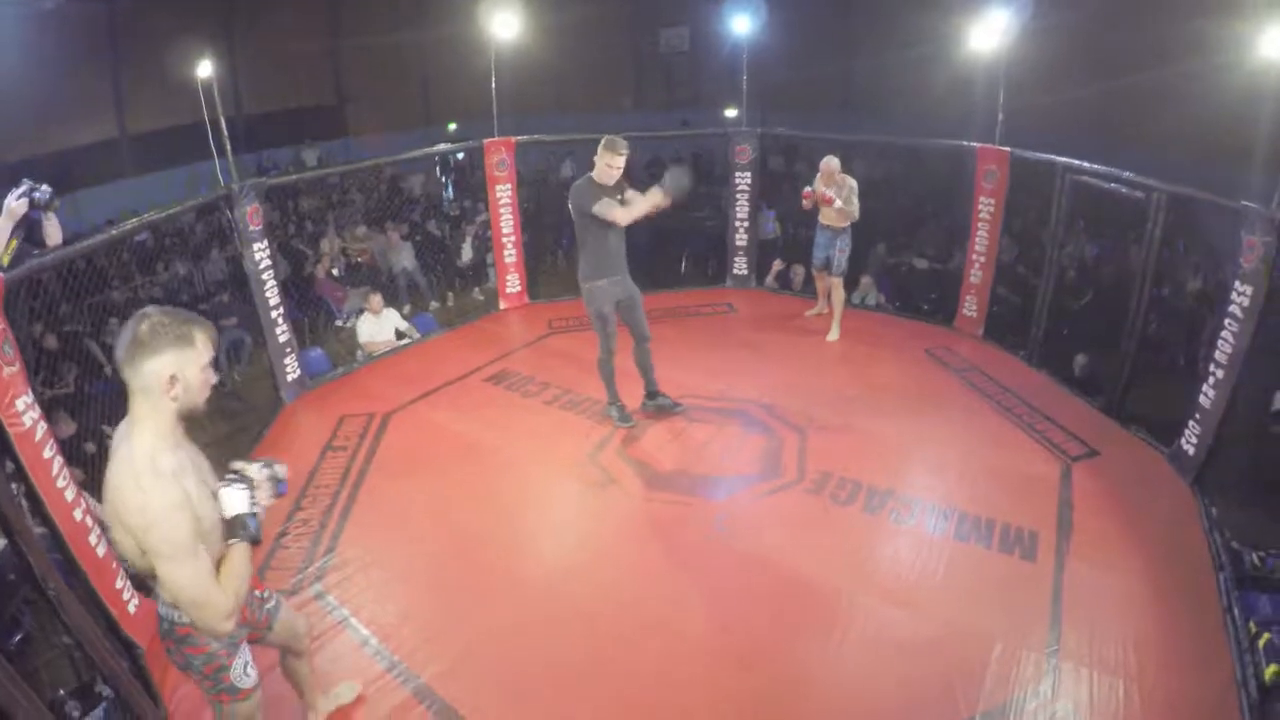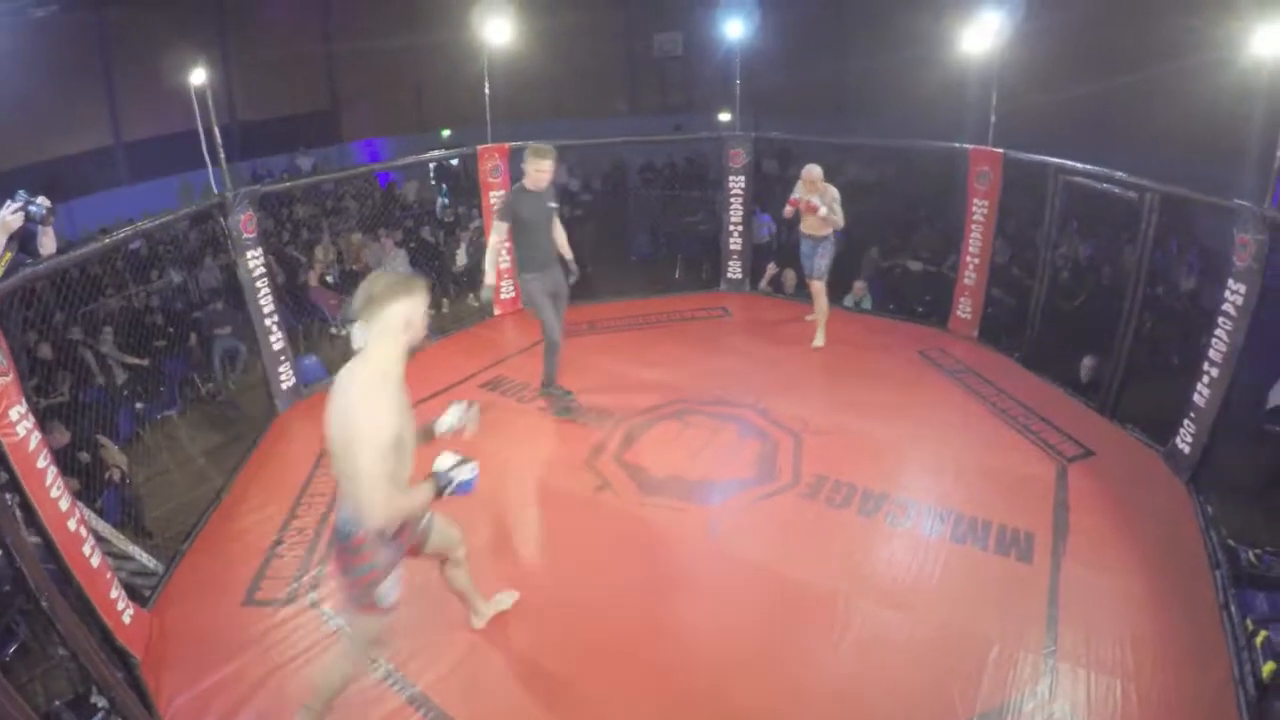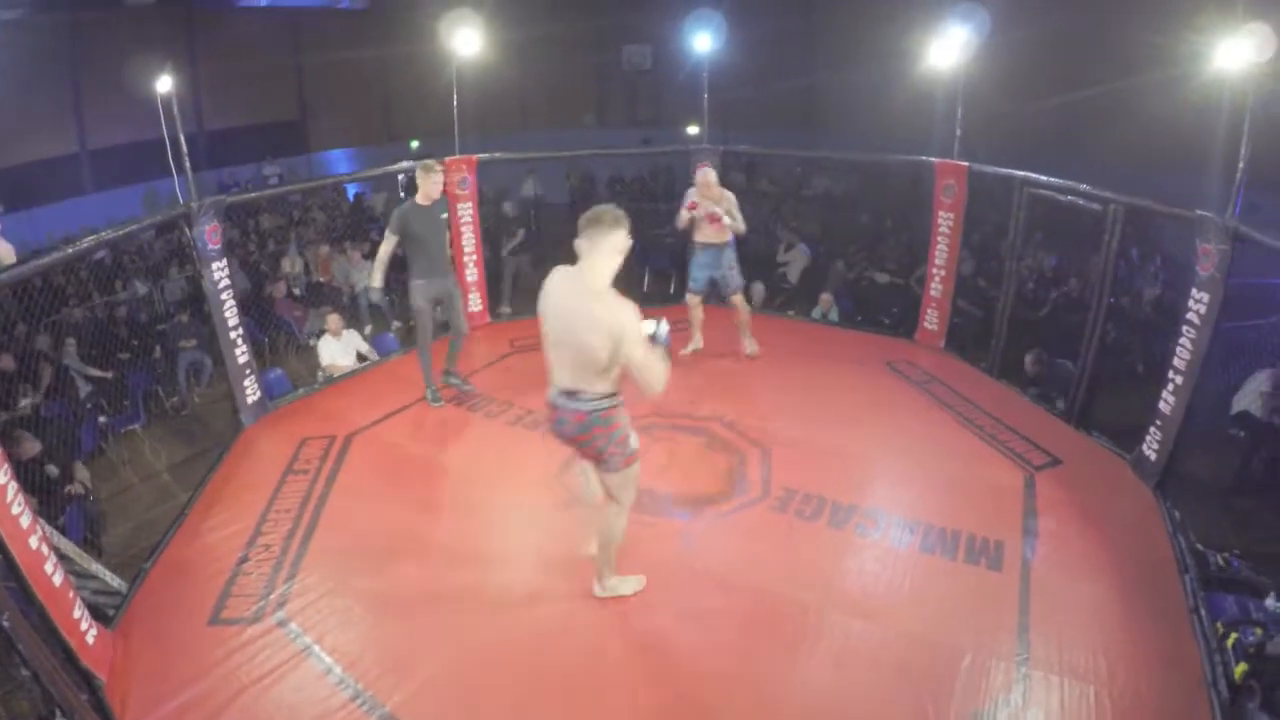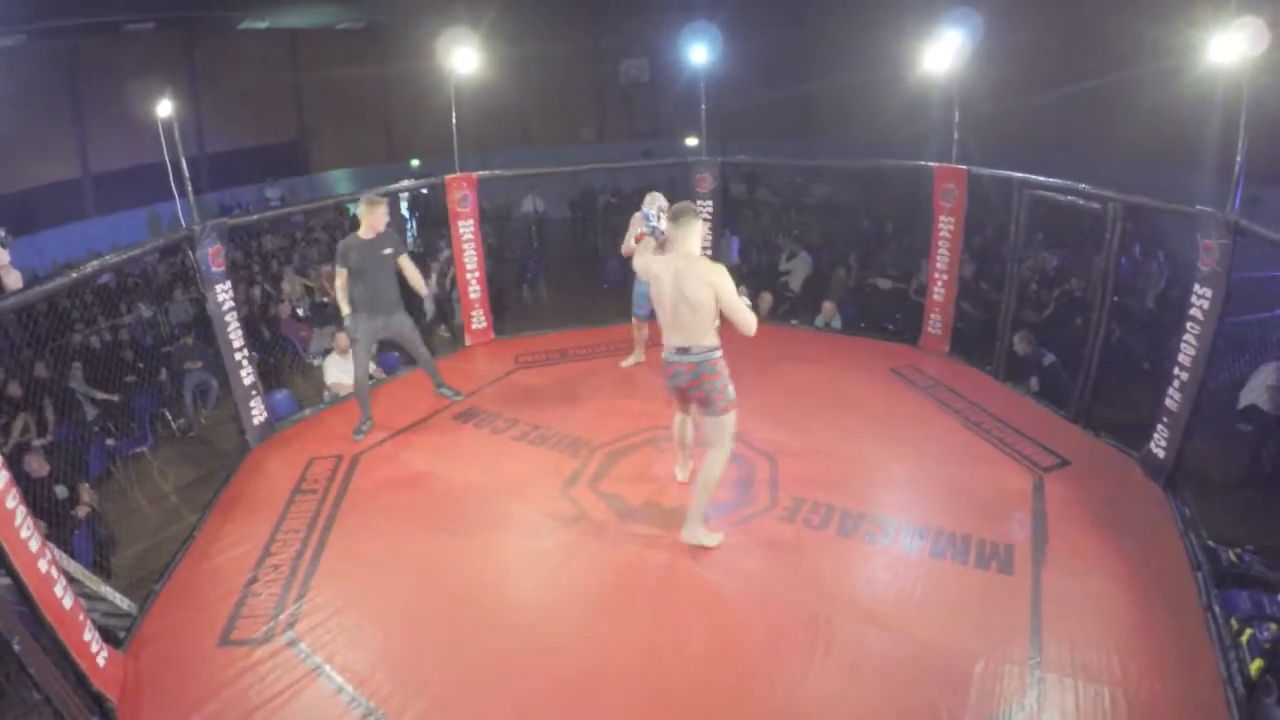
dt=0.7s
person 1, frame 1
left shoulder: (148, 432)
right shoulder: (151, 493)
right elbow: (217, 612)
left wrist: (236, 488)
right wrist: (243, 526)
left hip: (216, 593)
right hip: (203, 628)
left knee: (296, 632)
person 1, frame 2
left shoulder: (367, 371)
right shoulder: (374, 401)
right elbow: (380, 510)
left wrist: (435, 427)
right wrist: (438, 485)
left hip: (388, 520)
right hip: (371, 539)
left knee: (453, 543)
right knee: (358, 650)
left ankle: (479, 610)
person 1, frame 3
left shoulder: (555, 280)
right shoulder: (618, 313)
right elbow: (653, 383)
left wrist: (585, 235)
right wrist: (656, 341)
left hip: (559, 407)
right hip: (599, 415)
left knee: (593, 465)
right knee: (623, 497)
left ankle: (597, 535)
right ankle: (604, 580)
person 1, frame 4
left shoulder: (655, 268)
right shoulder: (712, 272)
left elbow: (638, 261)
right elbow: (748, 328)
left wrist: (649, 237)
right wrist: (742, 304)
left hip: (672, 364)
right hip: (707, 367)
left knee: (684, 411)
right knee: (719, 448)
left ankle: (683, 466)
right ankle: (694, 526)
person 2, frame 1
left shoulder: (617, 185)
right shoulder: (581, 190)
left elbow: (644, 205)
right elbow: (623, 216)
left wrist: (668, 190)
right wrist: (662, 191)
left hip: (622, 277)
right hip: (596, 281)
left knee: (643, 336)
right knee: (608, 346)
left ankle: (653, 397)
right ankle: (614, 404)
person 2, frame 2
left shoulder: (548, 192)
right shoulder: (512, 200)
right elbow: (495, 242)
left wrist: (570, 260)
right wrist: (490, 280)
left hip: (555, 272)
right hip: (531, 277)
left knee: (554, 332)
right knee: (554, 336)
left ankle: (549, 382)
right ankle: (554, 392)
person 2, frame 3
left shoulder: (443, 205)
right shoulder: (404, 213)
right elbow: (386, 249)
right wrist: (376, 284)
left hip: (446, 278)
right hip: (421, 282)
left knee: (461, 328)
right knee: (426, 337)
left ankle: (450, 373)
right ankle: (430, 387)
person 2, frame 4
left shoulder: (390, 238)
right shoulder: (347, 246)
left elbow: (408, 268)
right elbow: (340, 282)
left wrist: (425, 295)
right wrist: (347, 314)
left hip: (395, 313)
right hip: (365, 318)
left knee: (423, 354)
right knee: (360, 374)
left ankle: (440, 386)
right ankle: (365, 418)
